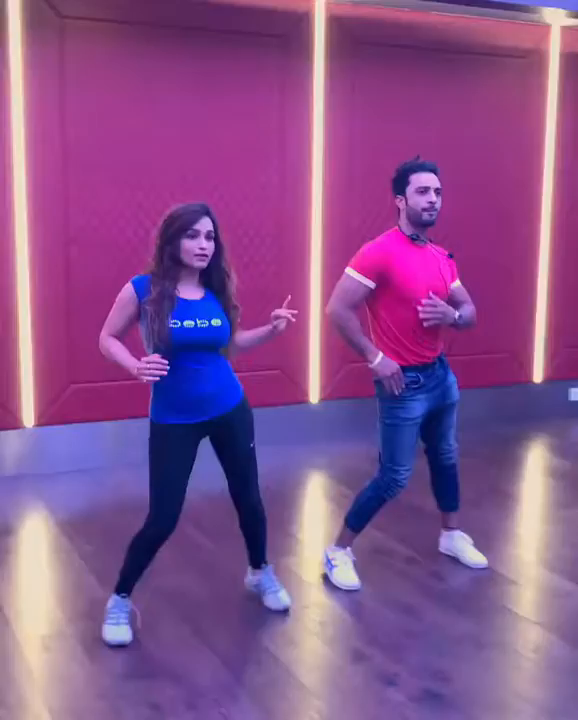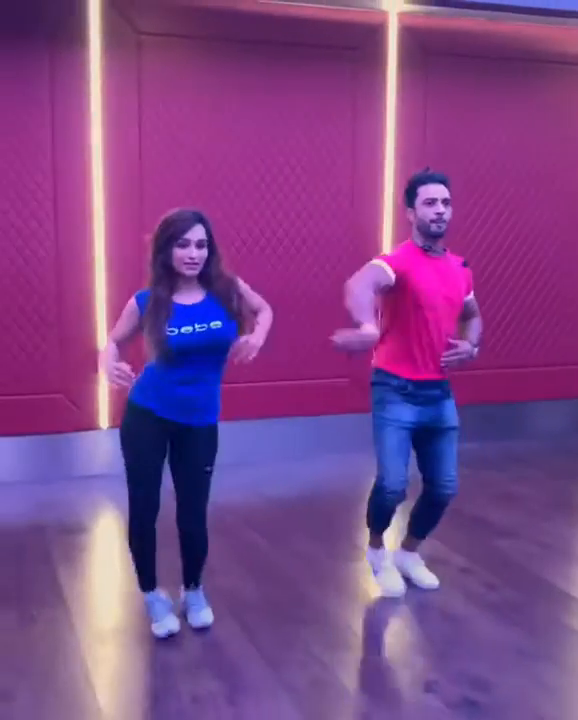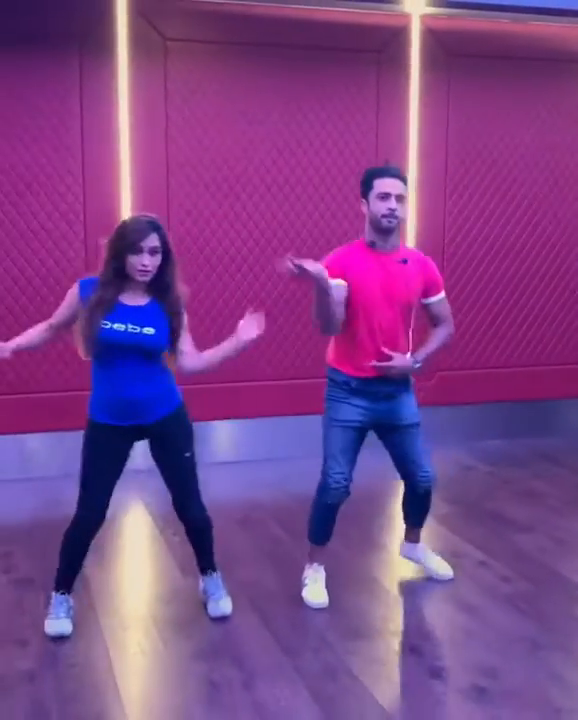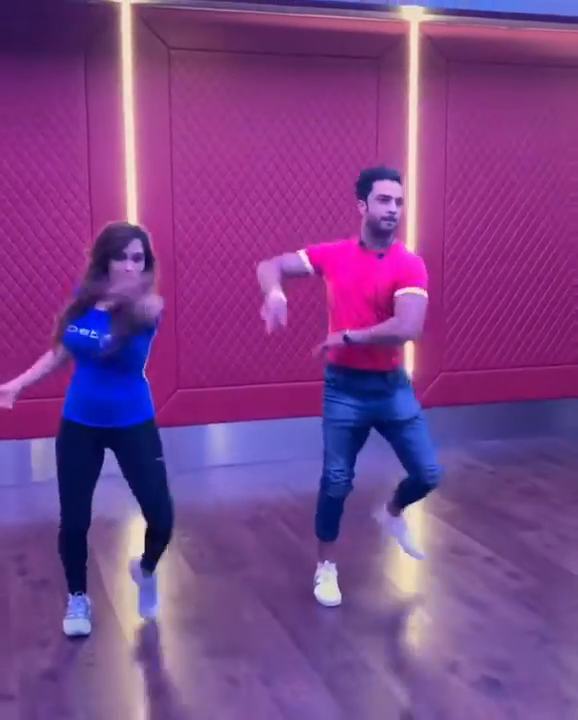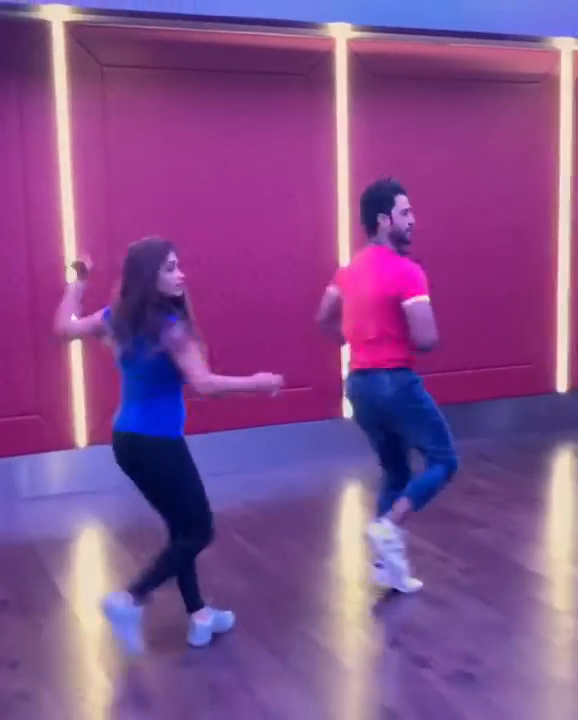
dt=0.5s
person 1, frame 1
left shoulder: (443, 258)
right shoulder: (379, 253)
left elbow: (469, 312)
right elbow: (338, 309)
left wrist: (453, 314)
right wrist: (375, 358)
left hip: (439, 374)
right hip: (400, 381)
left knee: (445, 458)
right knee: (393, 478)
left ankle: (451, 536)
right ankle: (338, 552)
person 1, frame 2
left shoulder: (460, 269)
right shoulder: (398, 261)
left elbow: (472, 316)
right elbow: (358, 285)
left wrist: (470, 346)
right wrist: (368, 329)
left hip: (440, 394)
right hip: (396, 392)
left knee: (443, 488)
right knee: (392, 485)
left ankle: (409, 554)
right ankle: (377, 549)
person 1, frame 3
left shoulder: (422, 266)
right shoulder: (341, 261)
left elbow: (445, 325)
right elbow: (329, 326)
left wrist: (416, 360)
right wrist: (320, 282)
left hip: (397, 391)
right hip: (347, 392)
left knee: (423, 479)
right knee: (334, 485)
left ankle: (414, 544)
right ankle: (314, 568)
person 1, frame 4
left shoulder: (410, 265)
right shoulder: (331, 255)
left elbow: (408, 328)
right elbow: (270, 267)
left wrist: (347, 337)
right wrist: (274, 293)
left hip: (392, 386)
right hip: (343, 387)
left knee: (428, 474)
right knee: (336, 481)
left ankle: (394, 512)
right ankle: (327, 567)
person 1, frame 5
left shoulder: (351, 270)
right shoulder: (407, 272)
left elbow: (324, 321)
right elbow: (425, 341)
right wrist: (404, 342)
left hip: (361, 384)
right hip: (398, 384)
left knee: (396, 471)
right knee: (443, 463)
left ankle: (391, 561)
right ankle: (388, 528)
person 2, frame 1
left shoulder: (218, 293)
right shoulder: (142, 290)
right elbow: (108, 338)
left wrist: (271, 327)
right wrist: (133, 364)
left hip: (230, 410)
right hip: (173, 420)
left knee: (248, 499)
right knee: (162, 520)
left ankle: (261, 574)
right ankle: (119, 602)
person 2, frame 2
left shoulder: (228, 290)
right shoulder: (147, 301)
left elbow: (262, 309)
right elbow: (113, 341)
left wrist: (256, 335)
right wrist: (111, 364)
left hip: (200, 422)
right hip: (148, 415)
left knee: (193, 519)
right knee: (143, 510)
left ankle: (193, 593)
right ankle: (154, 597)
person 2, frame 3
left shoulder: (170, 305)
right shoulder: (90, 292)
left elbow: (188, 364)
right elbow: (49, 328)
left wrist: (238, 341)
left hip: (167, 418)
right hip: (107, 423)
left knee: (190, 507)
right knee: (89, 514)
left ankle: (211, 581)
right ankle: (61, 598)
person 2, frame 4
left shoulder: (144, 307)
right shoulder: (81, 303)
left elbow: (147, 307)
right elbow: (62, 353)
left wrist: (131, 292)
left hip: (134, 426)
right hip: (79, 426)
left knee: (161, 515)
right knee: (74, 521)
left ankle: (146, 571)
right ankle: (78, 599)
person 2, frame 5
left shoulder: (121, 318)
right shoulder: (171, 324)
left elbow: (66, 326)
right elbow: (201, 384)
left wrist: (76, 283)
right wrist: (254, 382)
left hip: (131, 438)
right hip: (162, 443)
left knee: (184, 525)
right knee: (197, 530)
left ankle: (198, 614)
right ankle: (129, 599)
